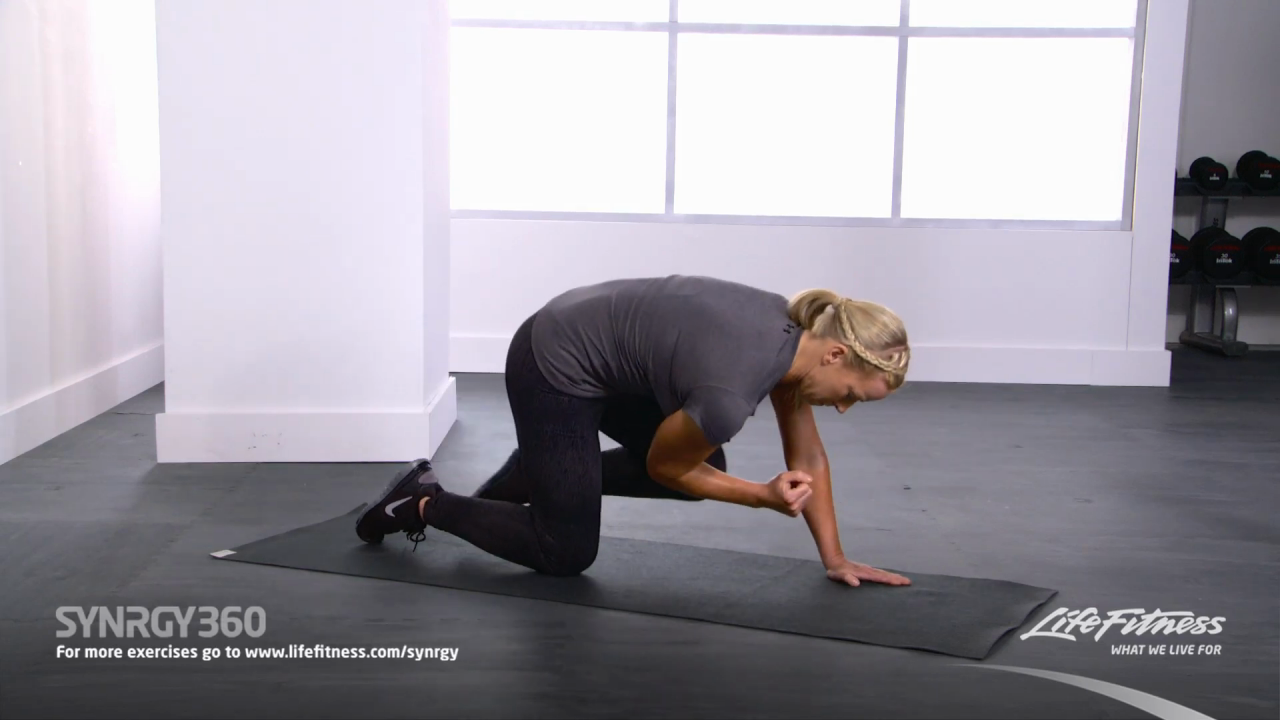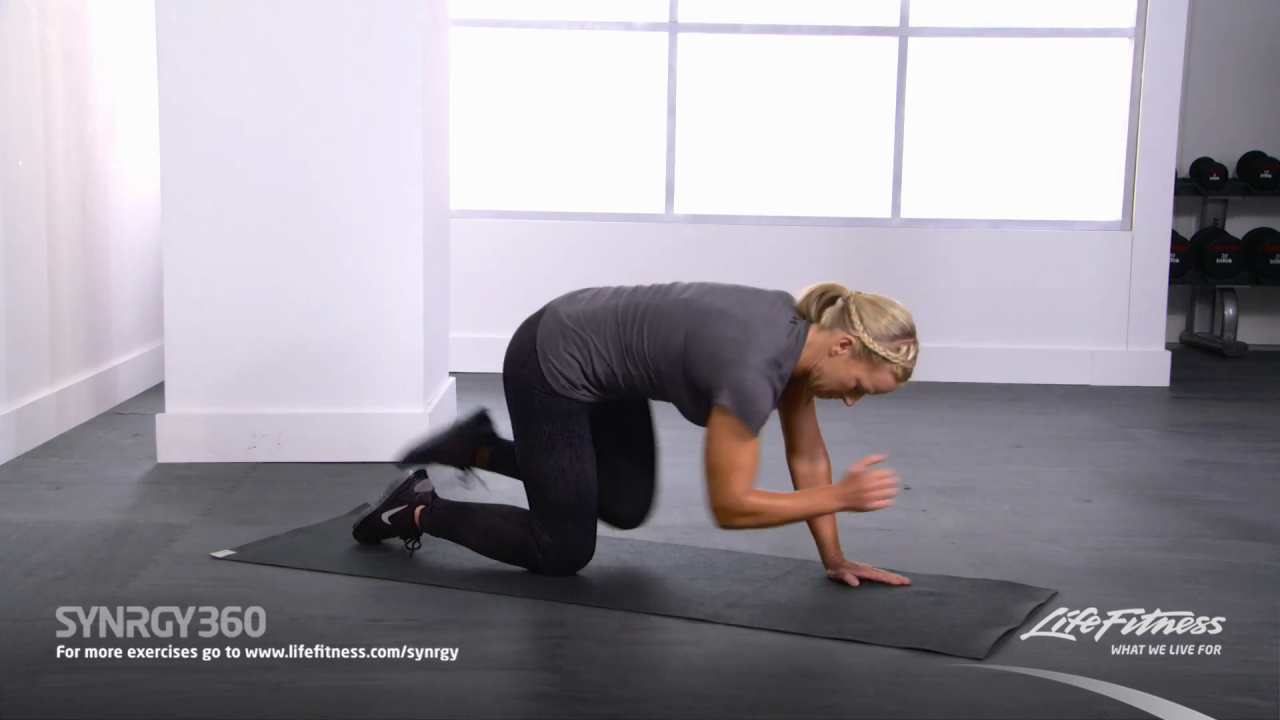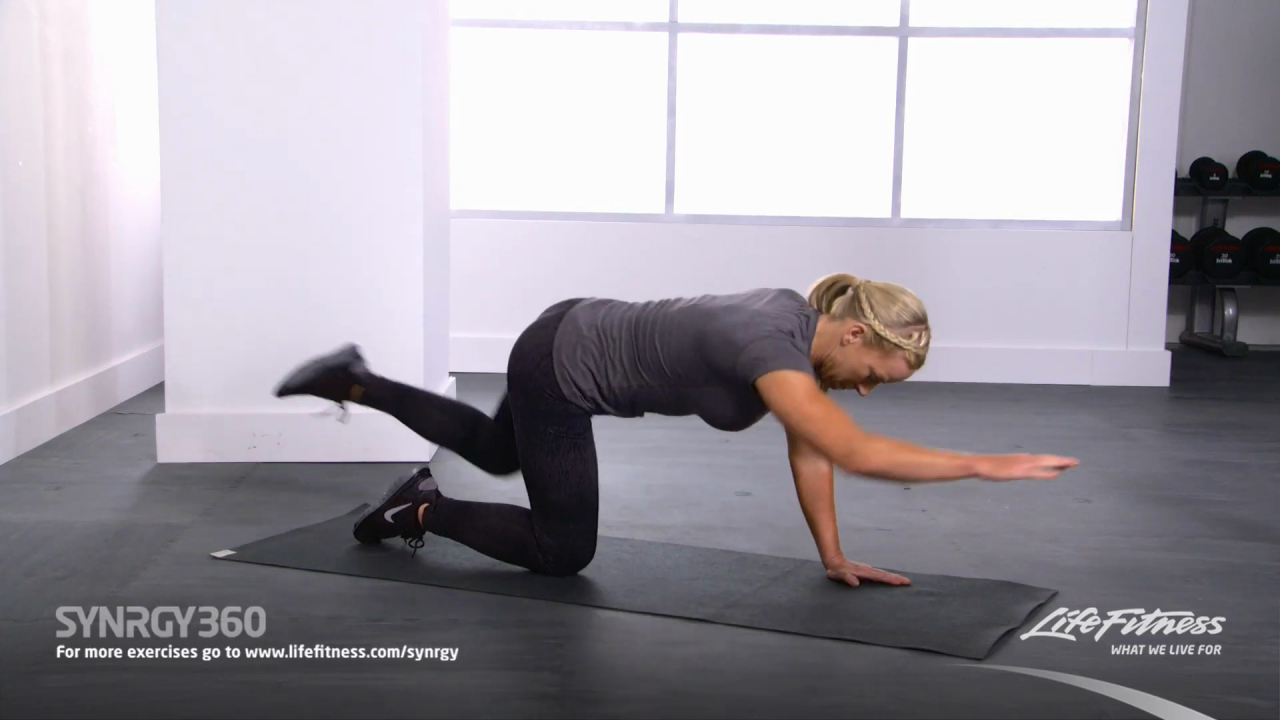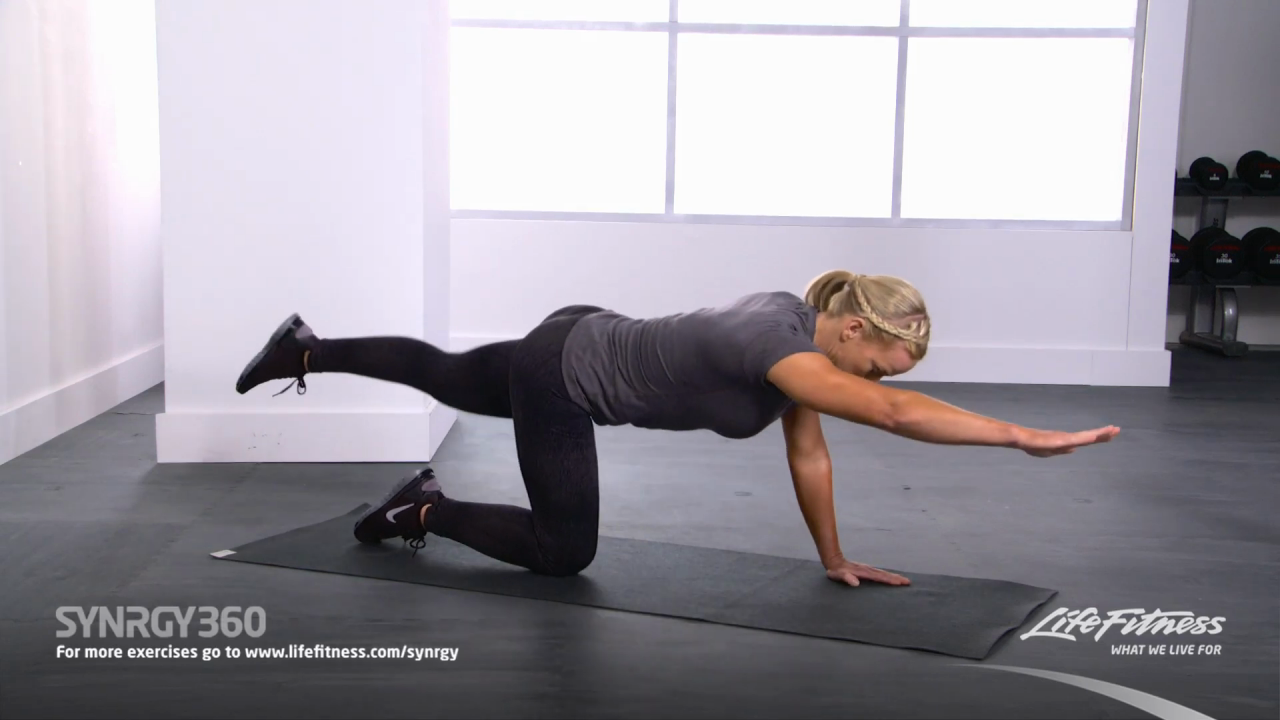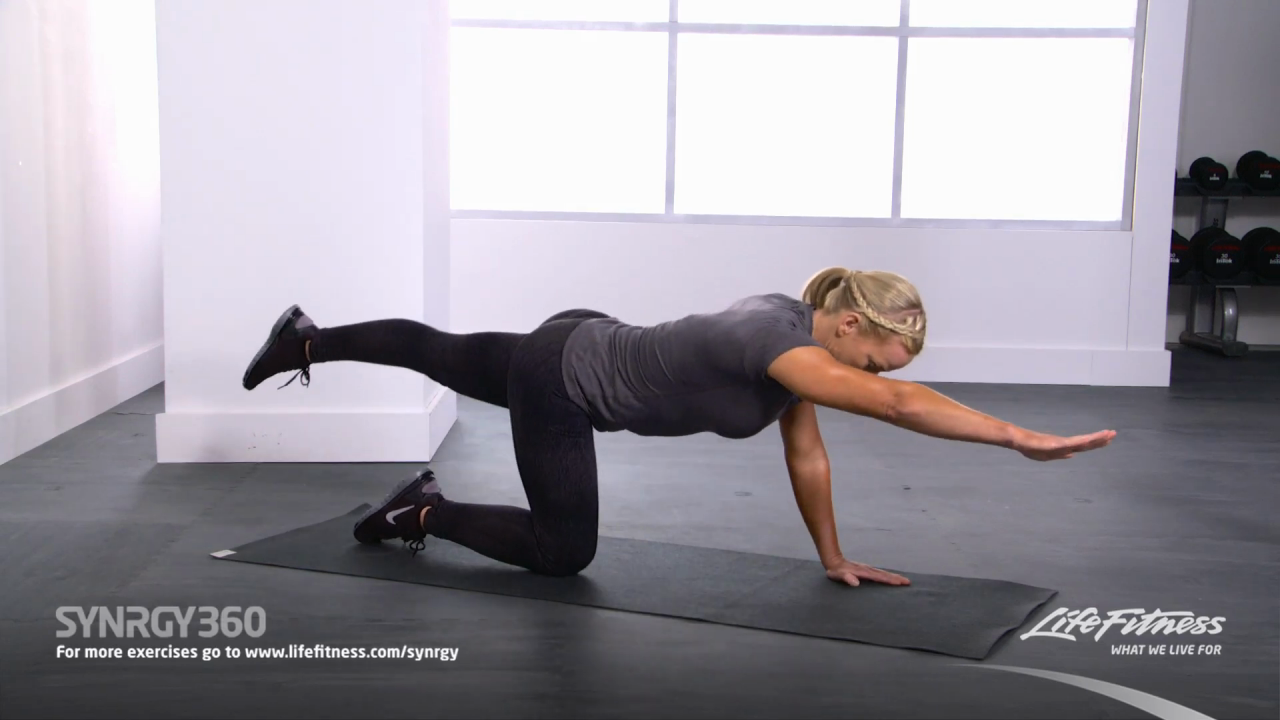
dt=0.2s
person 1, frame 1
left shoulder: (795, 332)
right shoulder: (732, 387)
left elbow: (806, 456)
right elbow: (662, 466)
left wrist: (836, 558)
right wrist: (770, 498)
left hip: (605, 351)
right hip: (552, 363)
left knee: (704, 468)
right knee: (567, 553)
left ankle: (547, 463)
right ankle: (422, 502)
person 1, frame 2
left shoulder: (801, 329)
right shoulder: (751, 368)
left elbow: (807, 449)
right elbow: (731, 507)
left wrist: (835, 557)
right wrist: (843, 497)
left hip: (595, 345)
right hip: (554, 366)
left knee: (628, 508)
right knee: (561, 552)
left ankle: (479, 447)
right ankle: (419, 509)
person 1, frame 3
left shoulder: (810, 321)
right shoulder: (773, 348)
left elbow: (809, 455)
right elbow: (856, 453)
left wrist: (835, 558)
right wrist: (986, 463)
left hip: (589, 337)
right hip: (555, 369)
left knee: (496, 453)
right knee: (564, 550)
left ankle: (352, 380)
right ankle: (422, 508)
person 1, frame 4
left shoulder: (803, 320)
right shoulder: (778, 347)
left elbow: (809, 453)
right elbow: (896, 412)
left wrist: (834, 557)
right wrist: (1028, 436)
left hip: (590, 342)
right hip: (559, 378)
left knee: (446, 379)
right knee: (564, 551)
left ankle: (306, 349)
right ankle: (421, 509)
person 1, frame 5
left shoulder: (801, 321)
right shoulder: (778, 345)
left elbow: (806, 453)
right elbow: (900, 406)
left wrist: (833, 557)
right wrist: (1026, 438)
left hip: (588, 349)
right hip: (559, 381)
left knee: (437, 354)
right knee: (563, 552)
left ankle: (306, 339)
right ankle: (421, 512)
